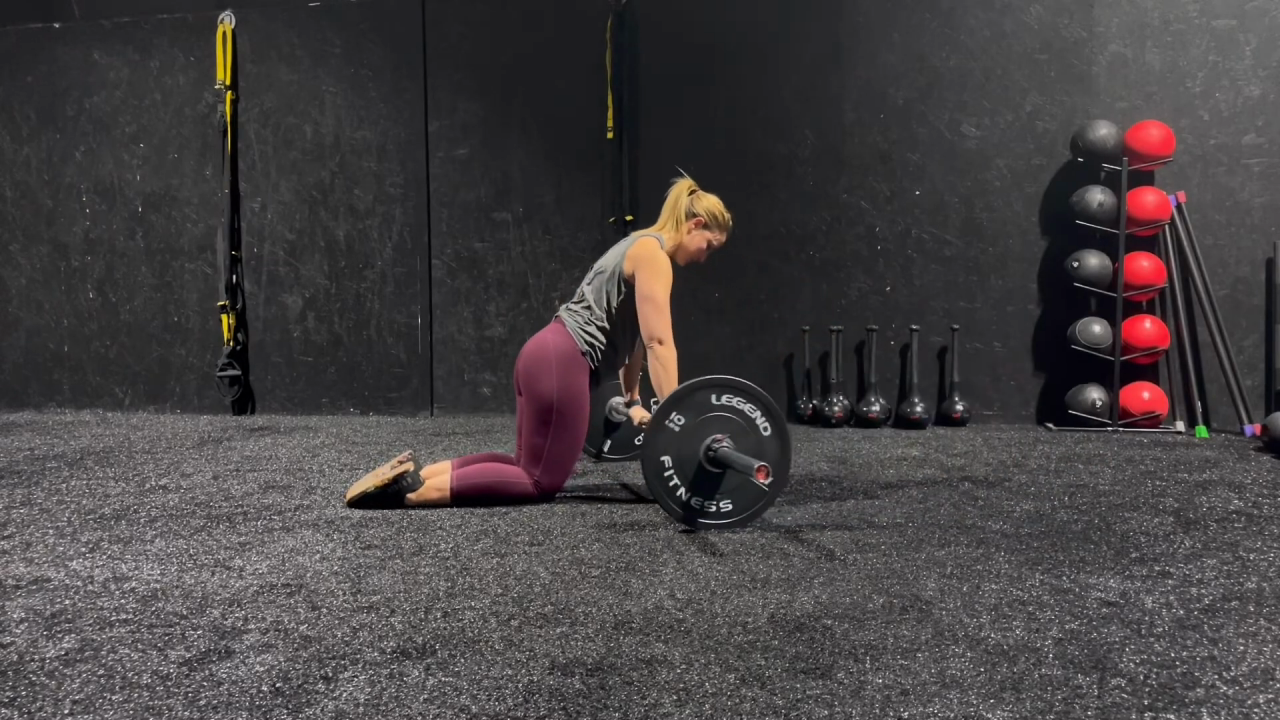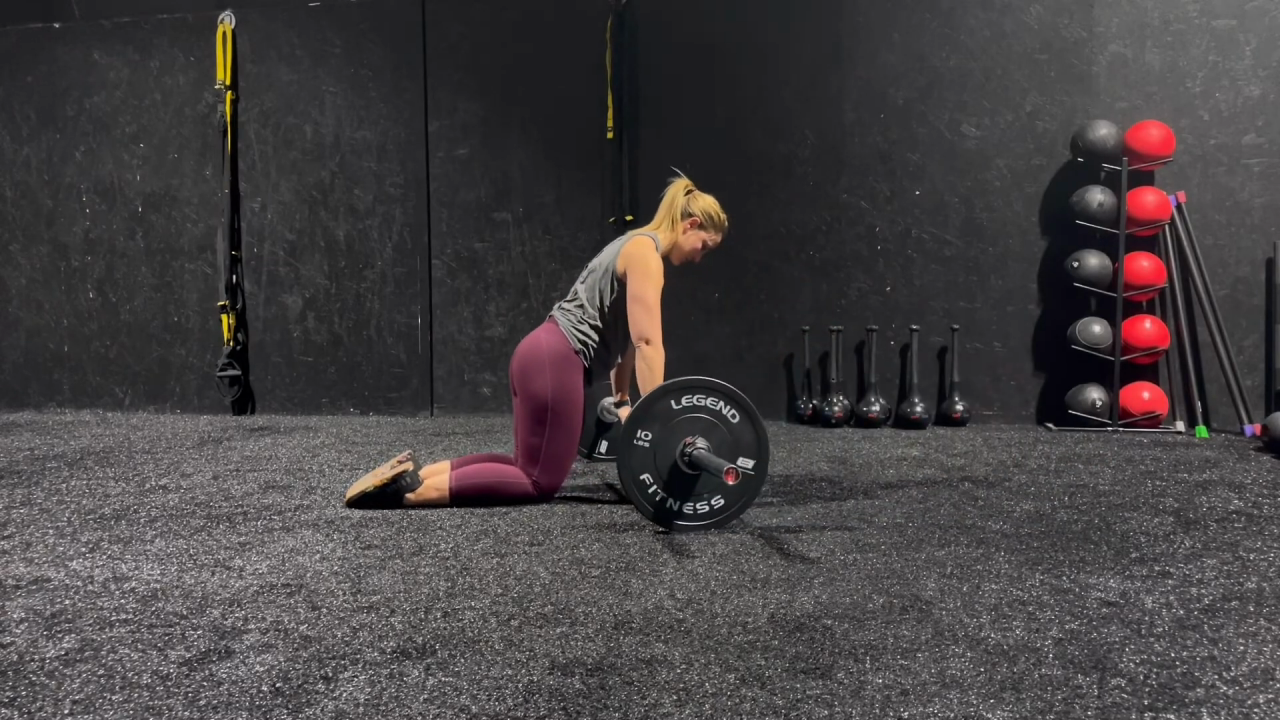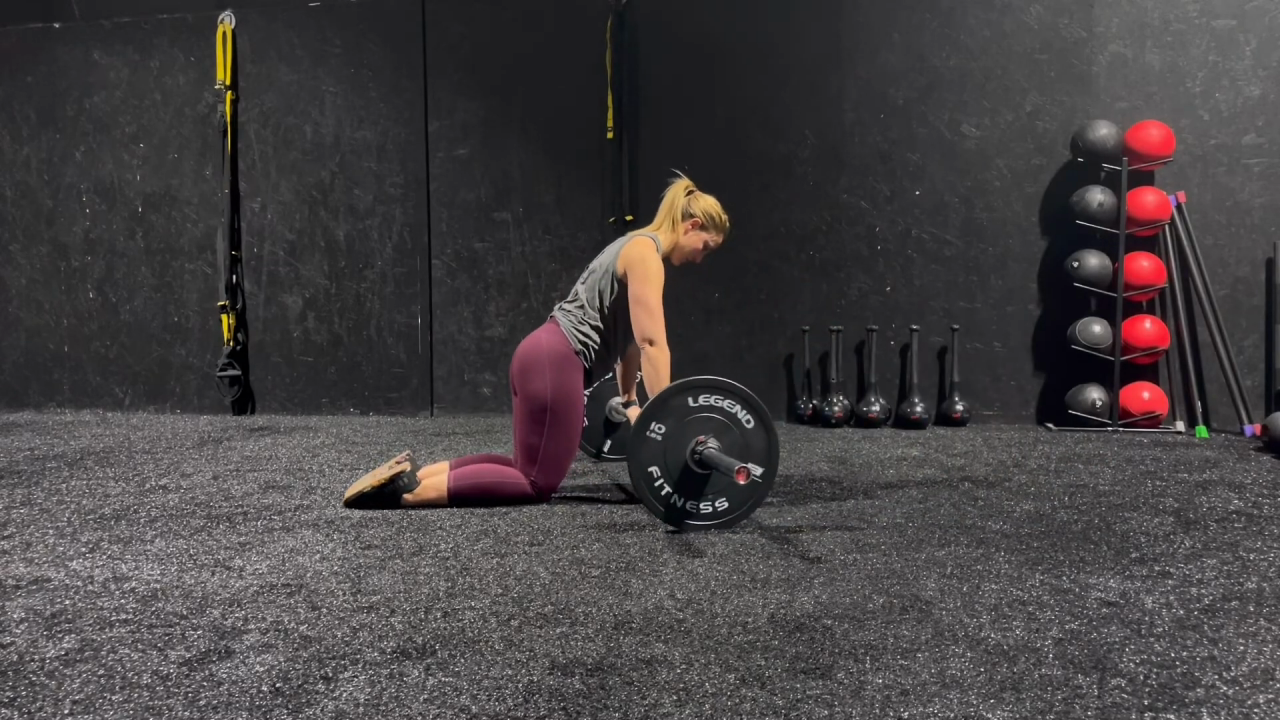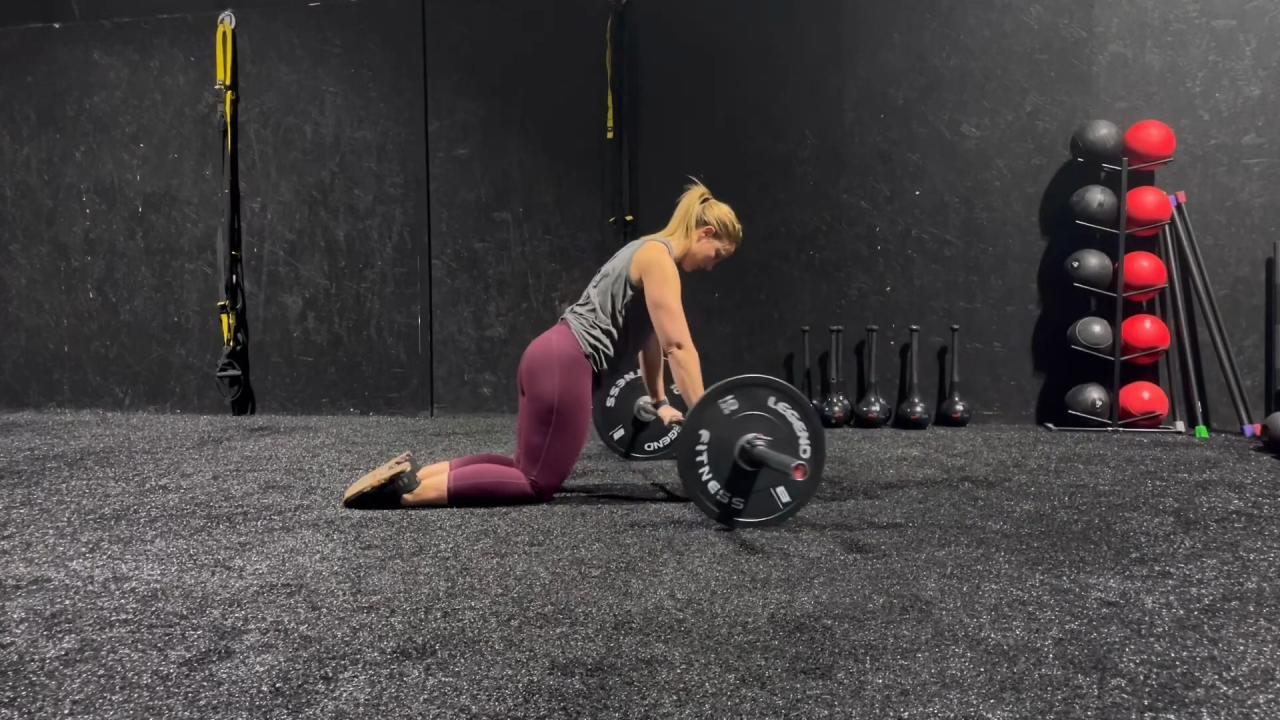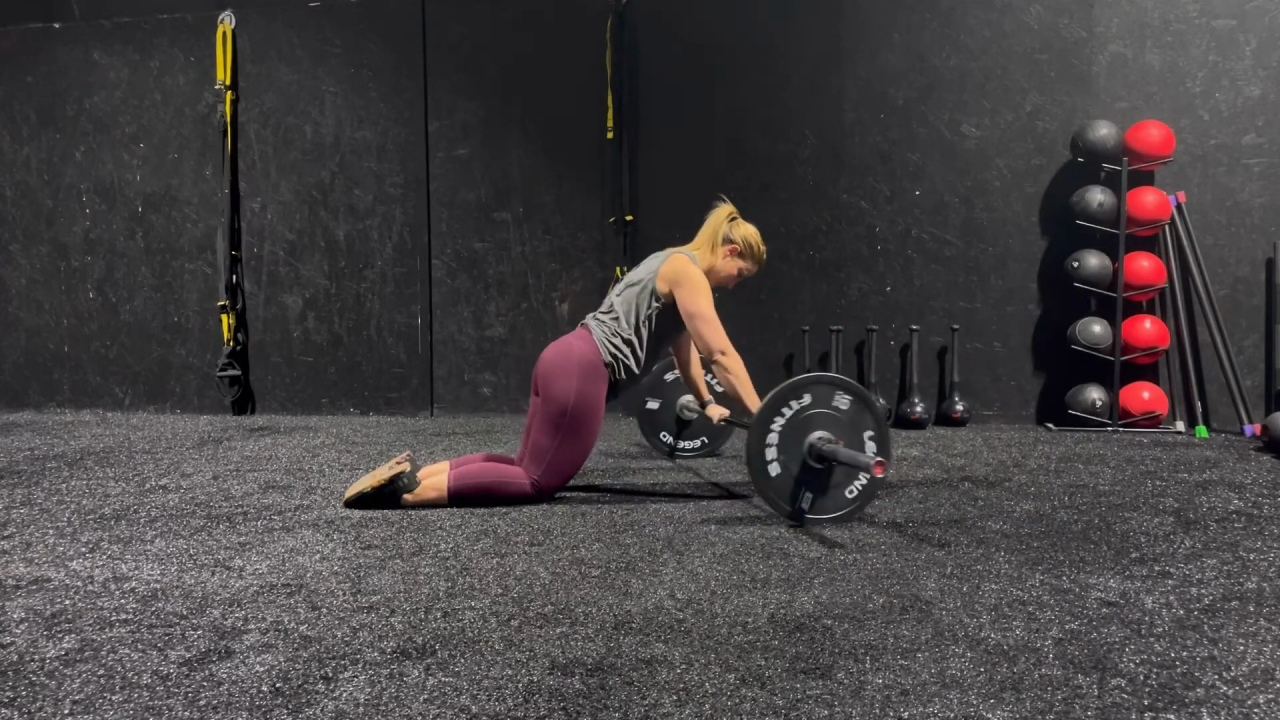
dt=0.3s
person 1, frame 1
left shoulder: (642, 247)
right shoulder: (654, 255)
left elbow: (634, 337)
right elbow: (659, 343)
left wrist: (633, 400)
left hip: (549, 355)
right hip: (561, 361)
left knee: (530, 467)
right knee: (542, 482)
left ankle: (416, 472)
right ankle: (413, 488)
person 1, frame 2
left shoulder: (638, 247)
right shoulder: (646, 253)
left elbow: (625, 336)
right elbow: (647, 342)
left wrist: (622, 401)
left hip: (544, 355)
right hip: (555, 360)
left knee: (529, 468)
right knee: (540, 483)
left ankle: (415, 472)
right ankle: (411, 488)
person 1, frame 3
left shoulder: (639, 249)
right shoulder: (646, 253)
left elbow: (632, 337)
right elbow: (653, 343)
left wrist: (630, 400)
left hip: (546, 357)
right hip: (555, 361)
left knee: (529, 469)
right knee: (537, 484)
left ankle: (413, 473)
right ankle: (409, 489)
person 1, frame 4
left shoulder: (651, 253)
right shoulder: (660, 258)
left elbow: (650, 339)
right elbow: (679, 345)
left wrist: (660, 401)
left hip: (555, 359)
right hip: (566, 364)
left knee: (531, 470)
right knee: (538, 484)
left ankle: (415, 472)
right ankle: (409, 488)
person 1, frame 5
left shoulder: (674, 265)
right shoulder: (687, 272)
left elbow: (685, 347)
right elbow: (720, 352)
left wrist: (706, 402)
right wrist: (761, 417)
left hip: (567, 363)
right hip: (582, 371)
left knee: (529, 468)
right knee: (538, 484)
left ankle: (413, 471)
right ankle: (410, 489)
